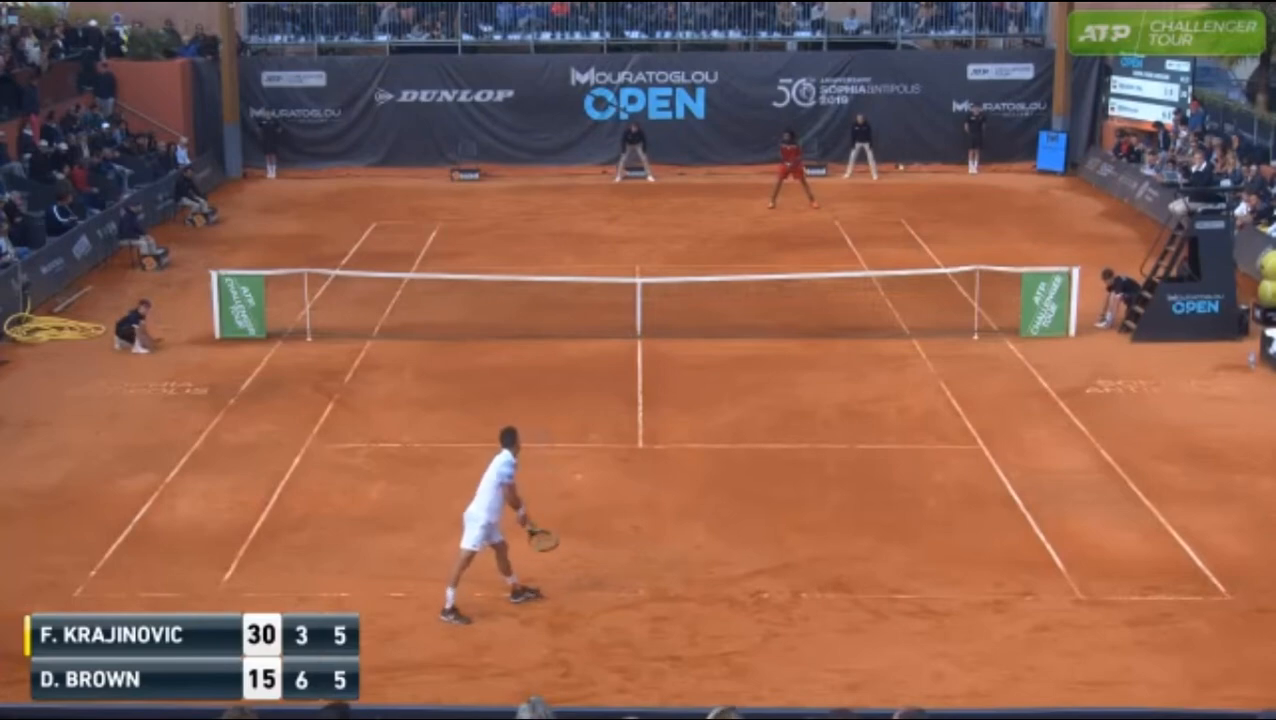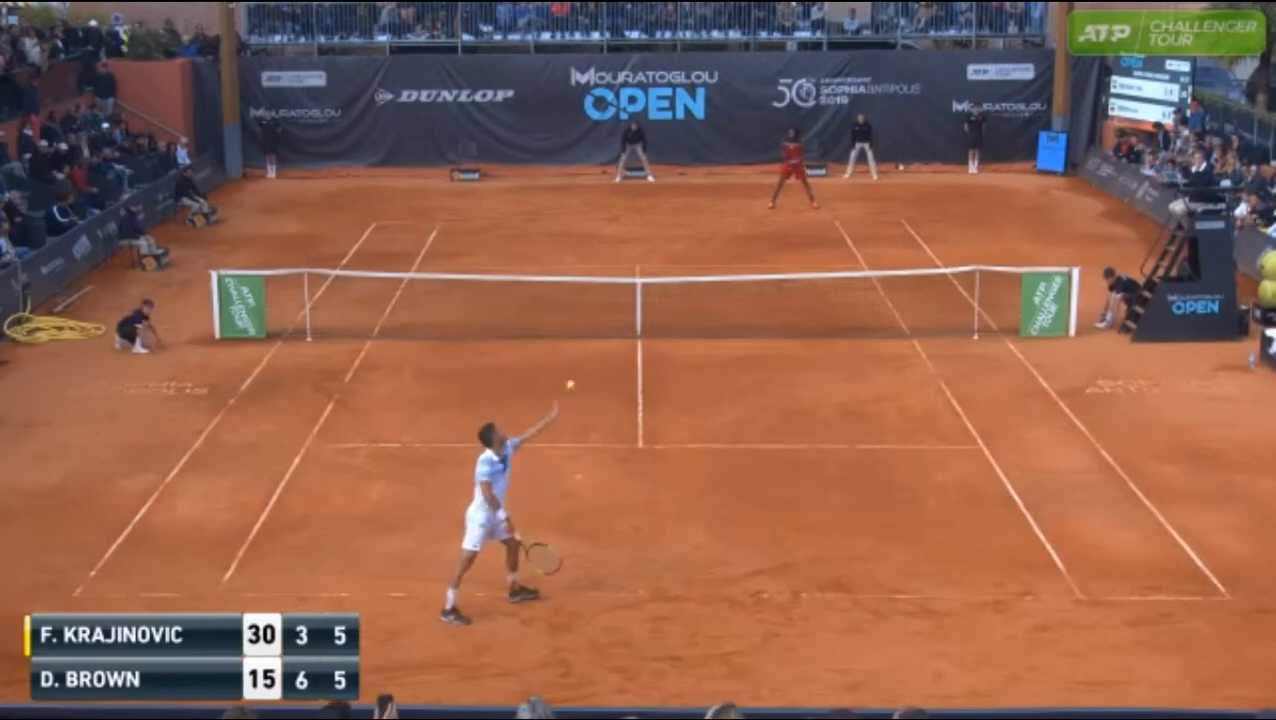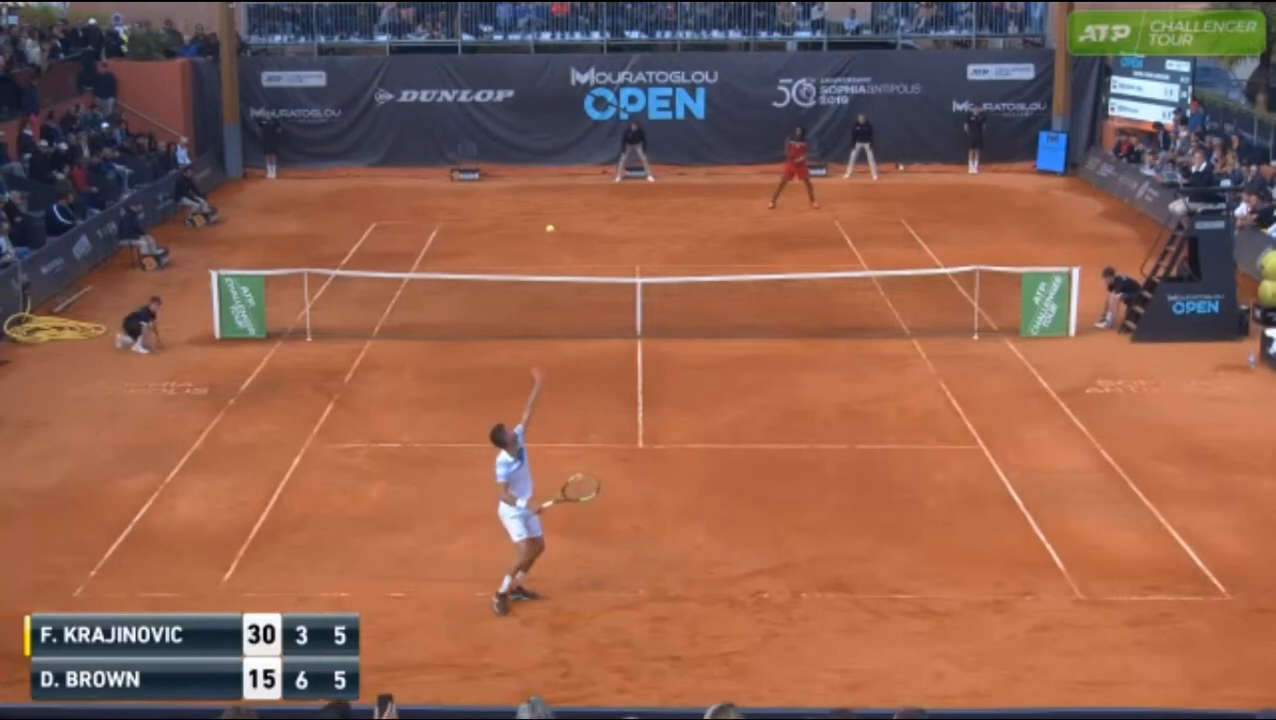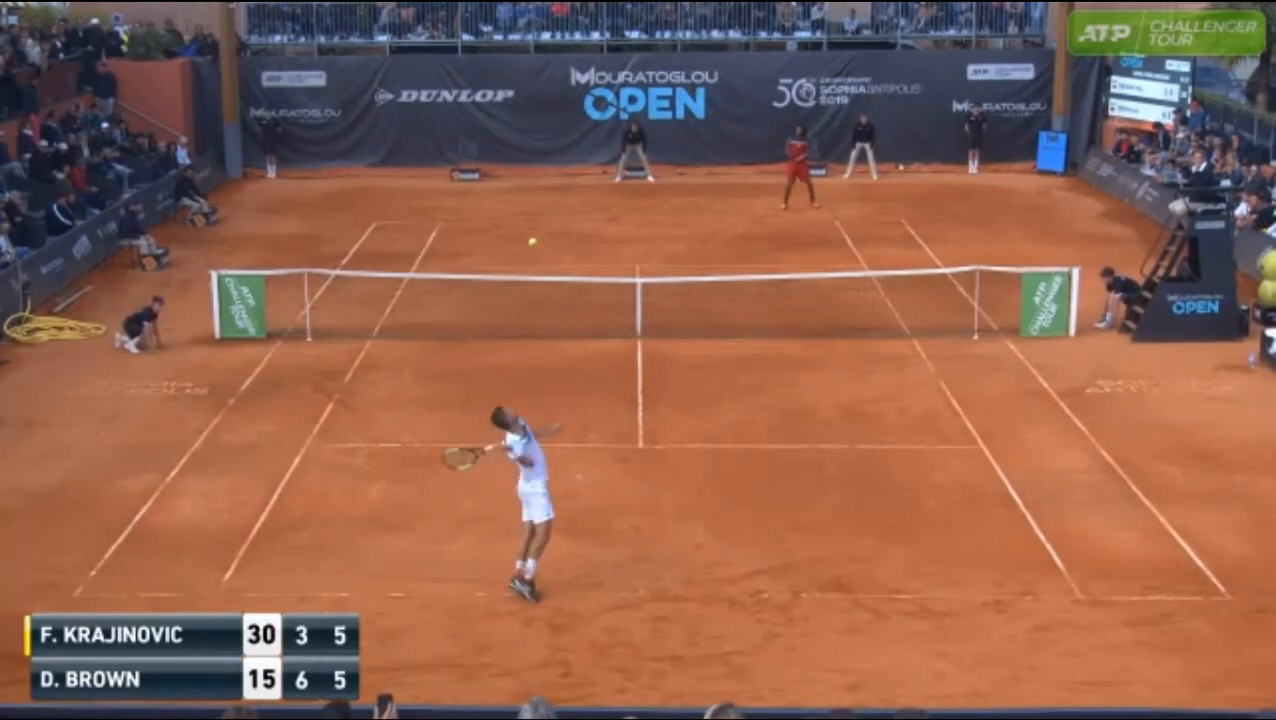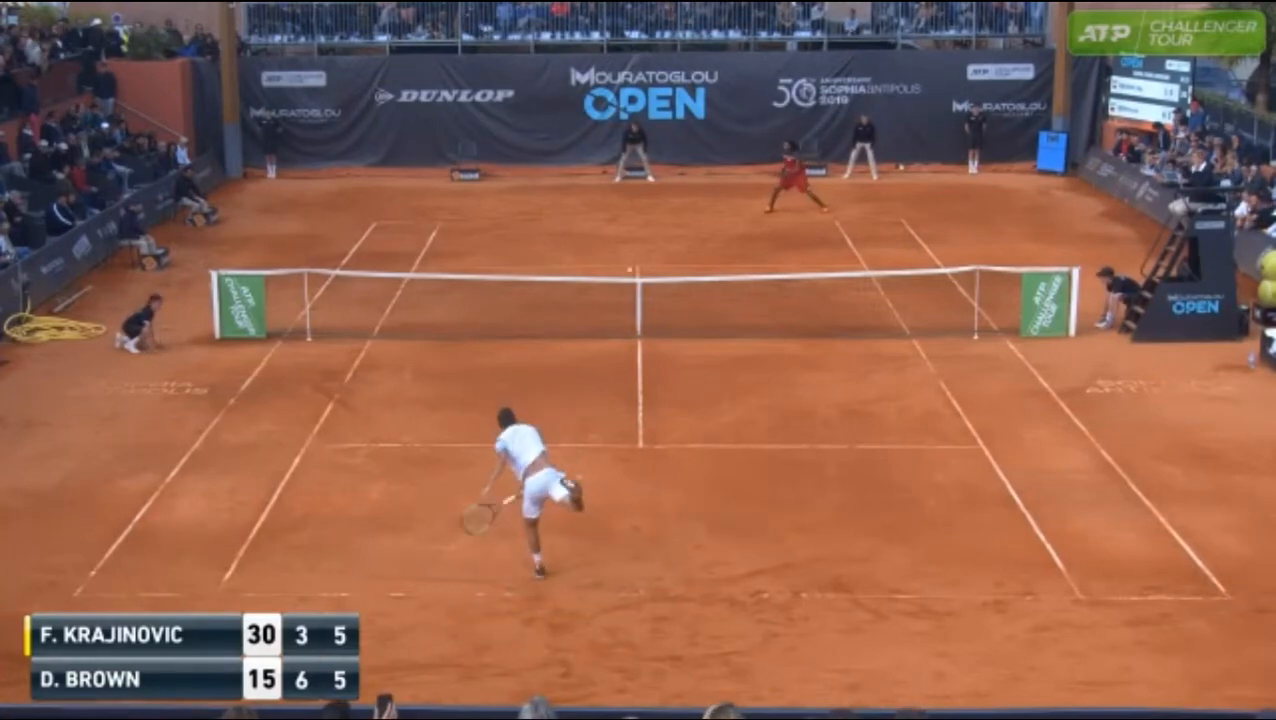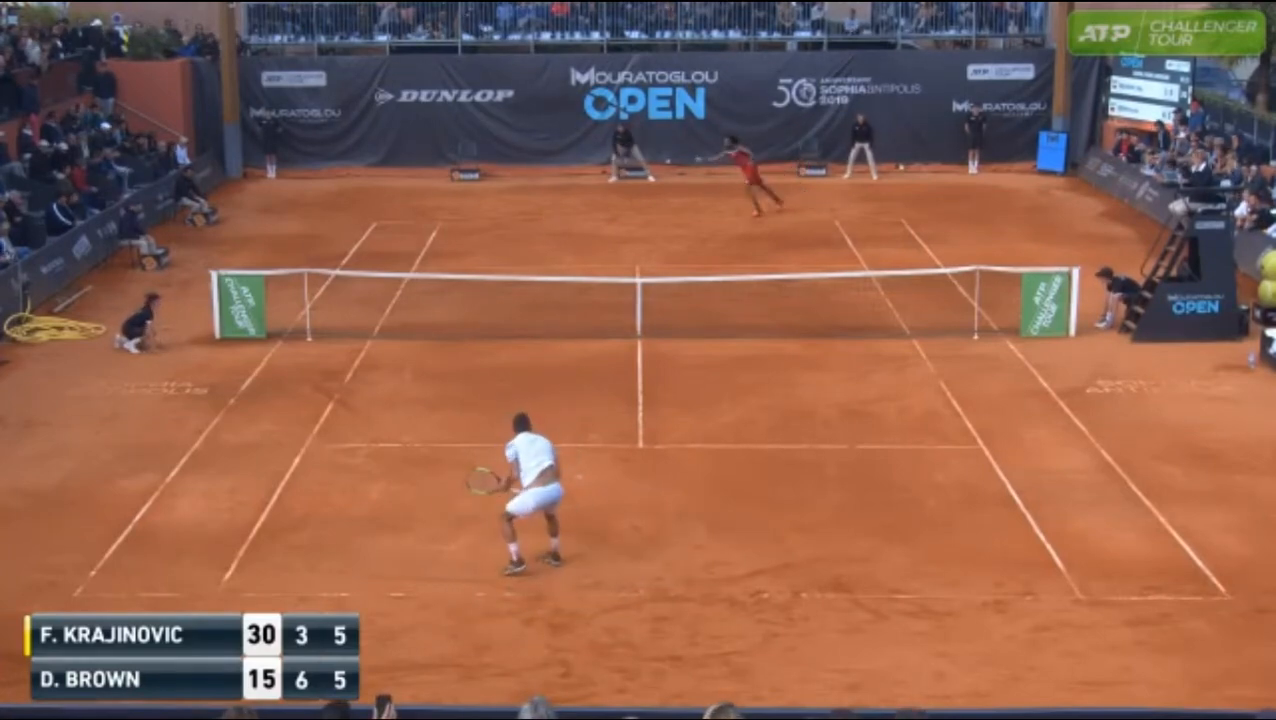
dt=0.4s
person 1, frame 1
left shoulder: (507, 462)
right shoulder: (507, 463)
left elbow: (511, 493)
right elbow: (510, 496)
left wrist: (521, 515)
right wrist: (521, 512)
left hip: (489, 517)
right hip: (479, 517)
left knee: (502, 548)
right knee: (465, 560)
left ankle: (517, 590)
right ankle: (448, 609)
person 1, frame 2
left shoulder: (506, 450)
right shoulder: (485, 461)
left elbow: (529, 434)
right elbow: (486, 494)
left wrist: (551, 416)
right wrist: (503, 515)
left hip: (500, 516)
right hip: (480, 516)
left knee: (514, 546)
right knee: (466, 560)
left ankle: (515, 589)
right ankle: (449, 609)
person 1, frame 3
left shoulder: (518, 440)
right shoulder: (503, 463)
left elbow: (528, 409)
right elbow: (503, 495)
left wrist: (538, 384)
right wrist: (526, 504)
left hip: (526, 509)
right hip: (512, 511)
left knee: (538, 547)
right knee: (525, 553)
left ankle: (515, 587)
right ankle: (501, 594)
person 1, frame 4
left shoulder: (520, 424)
right shoulder: (513, 443)
left elbow: (533, 435)
right elbow: (530, 462)
left wrist: (549, 430)
left hip: (532, 486)
right hip: (534, 487)
left knee: (530, 534)
right knee: (544, 531)
left ankle: (519, 577)
right ankle: (527, 579)
person 1, frame 5
left shoulder: (503, 440)
right shoulder: (531, 430)
left elbow: (502, 461)
left wrist: (489, 486)
left hip: (532, 484)
right hip: (550, 475)
left knee: (530, 526)
right knee: (576, 505)
left ankle: (539, 567)
right ankle: (570, 487)
person 1, frame 6
left shoulder: (513, 445)
right shoulder: (545, 442)
left elbow: (514, 476)
left wrist: (505, 485)
left hip: (535, 494)
right hip: (555, 490)
left knee: (506, 518)
right knee: (550, 514)
left ankle: (516, 560)
right ankle: (554, 554)
